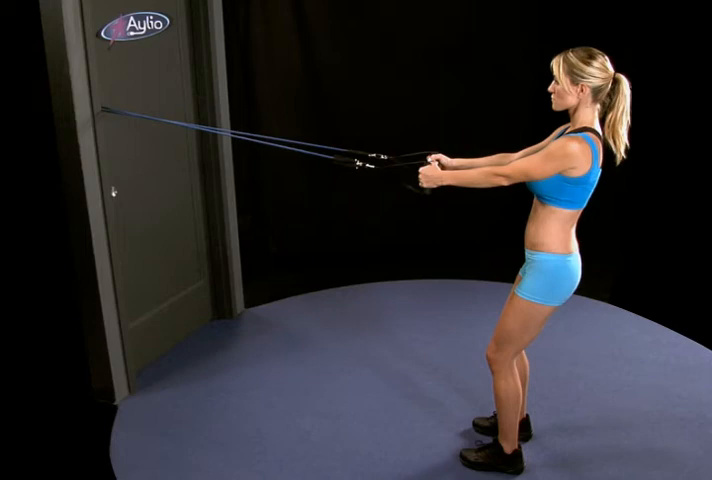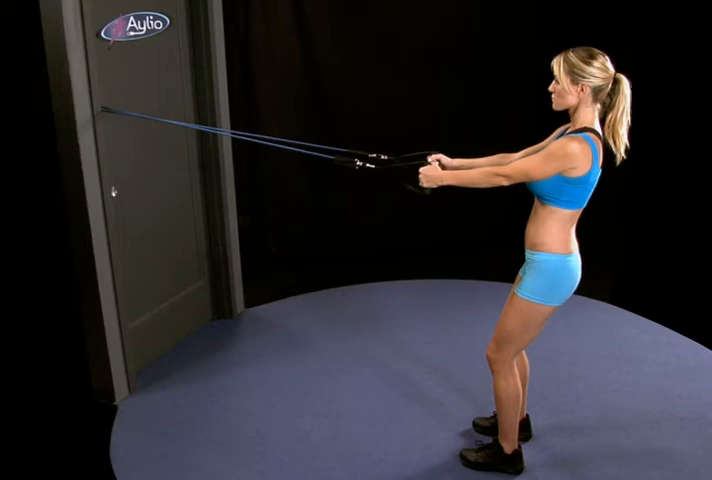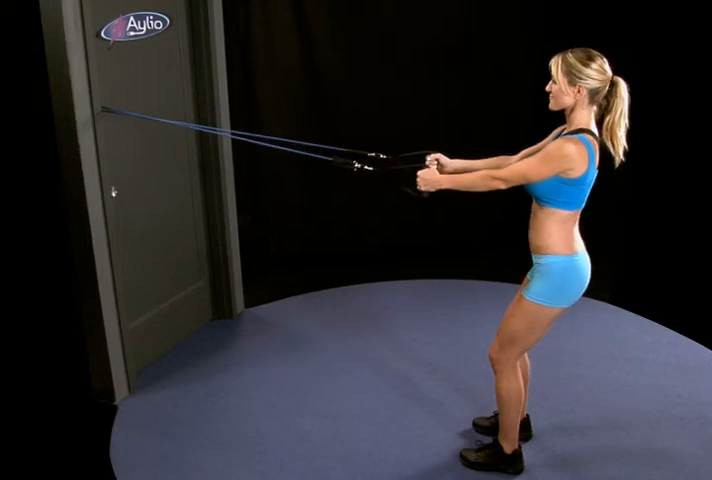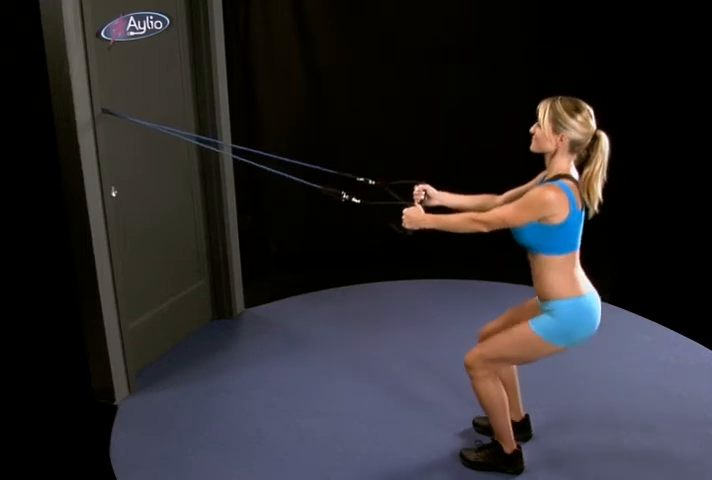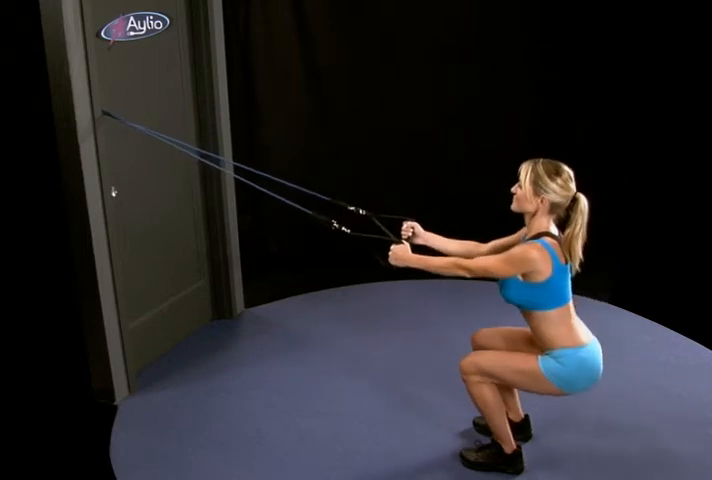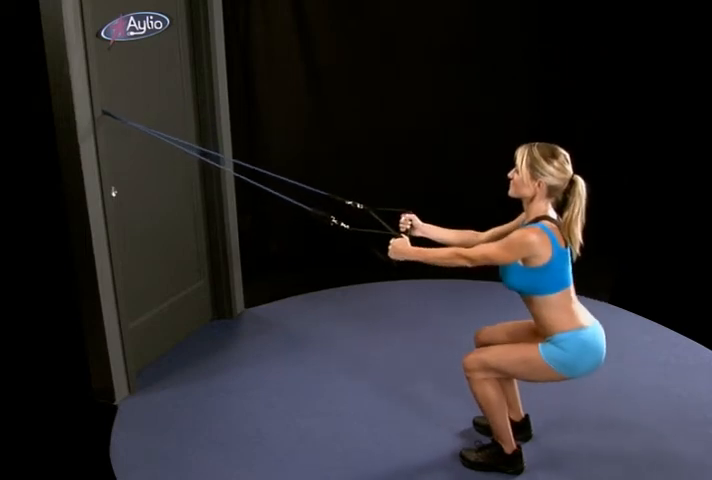
dt=0.5s
person 1, frame 1
left shoulder: (575, 147)
right shoulder: (571, 133)
left elbow: (503, 176)
right elbow: (512, 159)
left wrist: (443, 179)
right wrist: (454, 163)
left hip: (550, 268)
right hip: (546, 262)
left knee: (499, 355)
right knee: (511, 345)
left ankle: (507, 451)
right ankle: (516, 420)
person 1, frame 2
left shoulder: (576, 147)
right shoulder: (573, 134)
left elbow: (504, 176)
right elbow: (514, 158)
left wrist: (444, 178)
right wrist: (455, 163)
left hip: (550, 268)
right hip: (546, 262)
left knee: (499, 355)
right knee: (511, 345)
left ankle: (507, 451)
right ankle: (516, 419)
person 1, frame 3
left shoulder: (572, 148)
right shoulder: (570, 134)
left elbow: (501, 179)
right elbow: (511, 161)
left wrist: (441, 182)
right wrist: (454, 164)
left hip: (559, 270)
right hip: (556, 264)
left knee: (502, 355)
right knee: (511, 339)
left ankle: (507, 452)
right ankle: (516, 419)
person 1, frame 4
left shoulder: (552, 196)
right shoulder: (556, 180)
left elbow: (484, 222)
right elbow: (496, 201)
left wrist: (425, 220)
right wrist: (441, 197)
left hip: (568, 313)
right hip: (564, 302)
left knee: (477, 362)
right knee: (490, 338)
left ankle: (507, 452)
right ankle: (516, 420)
person 1, frame 5
left shoulder: (534, 254)
right shoulder: (538, 234)
left elbow: (467, 268)
right elbow: (480, 250)
left wrist: (411, 259)
right wrist: (426, 238)
left hip: (572, 364)
right hip: (568, 349)
left knee: (472, 367)
right knee: (481, 341)
left ankle: (507, 452)
right ankle: (516, 421)
person 1, frame 6
left shoulder: (533, 238)
right shoulder: (537, 220)
left elbow: (467, 258)
right elbow: (479, 239)
left wrist: (410, 253)
right wrist: (424, 229)
left hip: (574, 348)
right hip: (569, 334)
left knee: (475, 365)
right knee: (486, 339)
left ankle: (507, 452)
right ankle: (516, 421)
